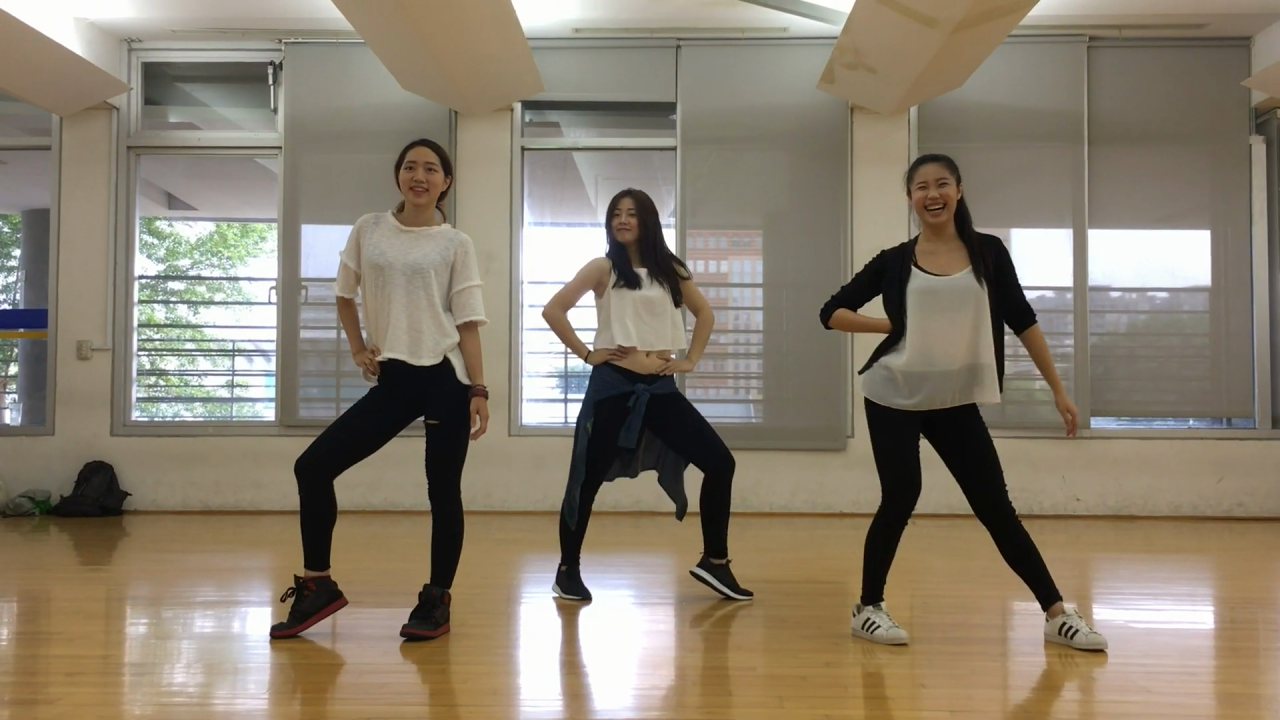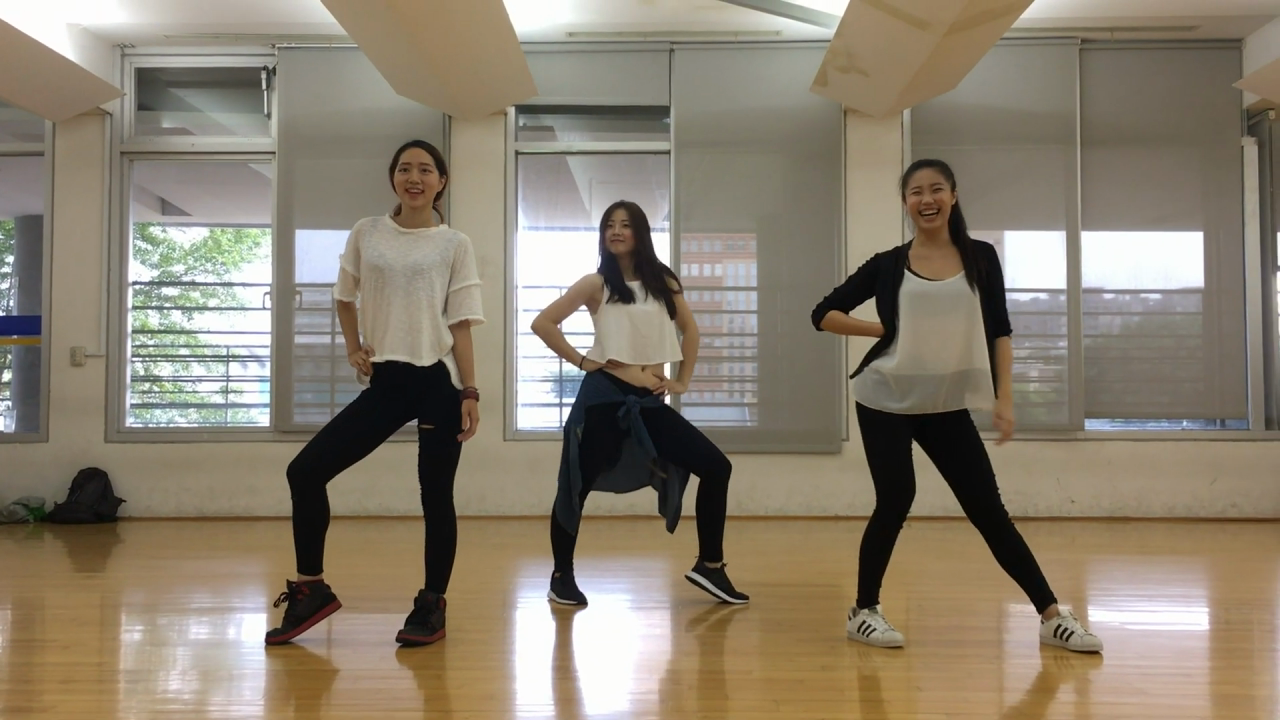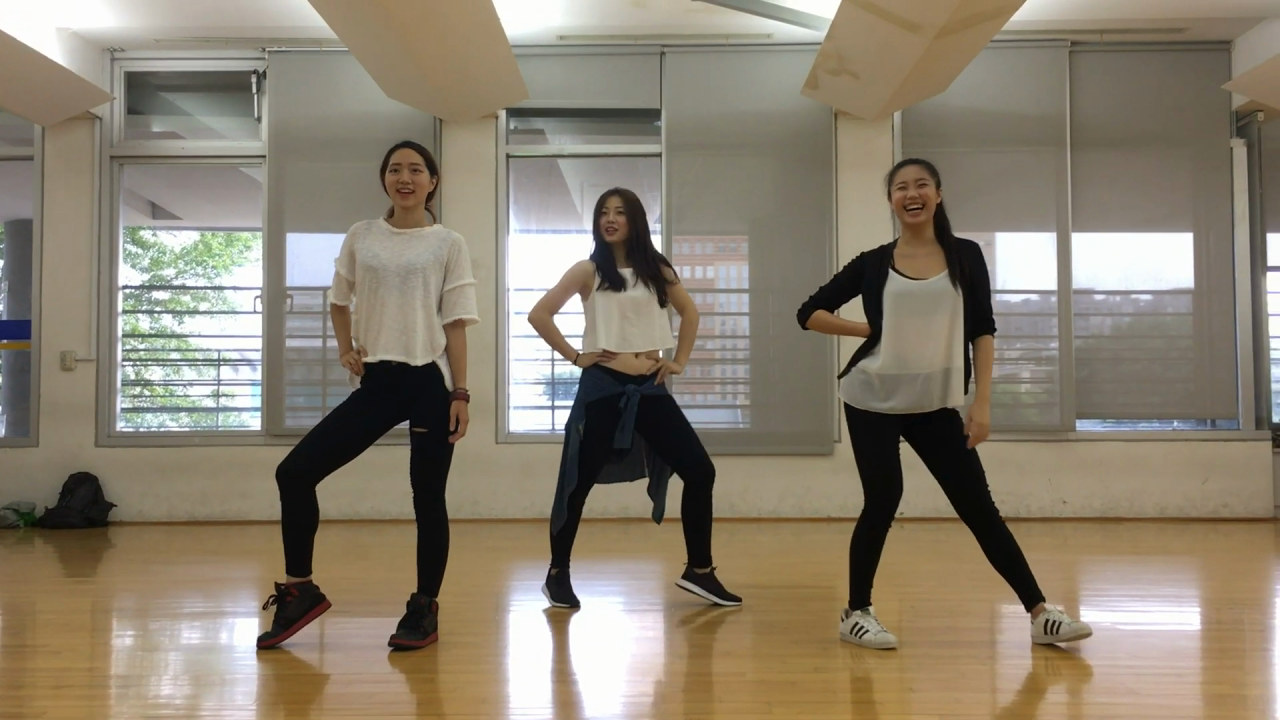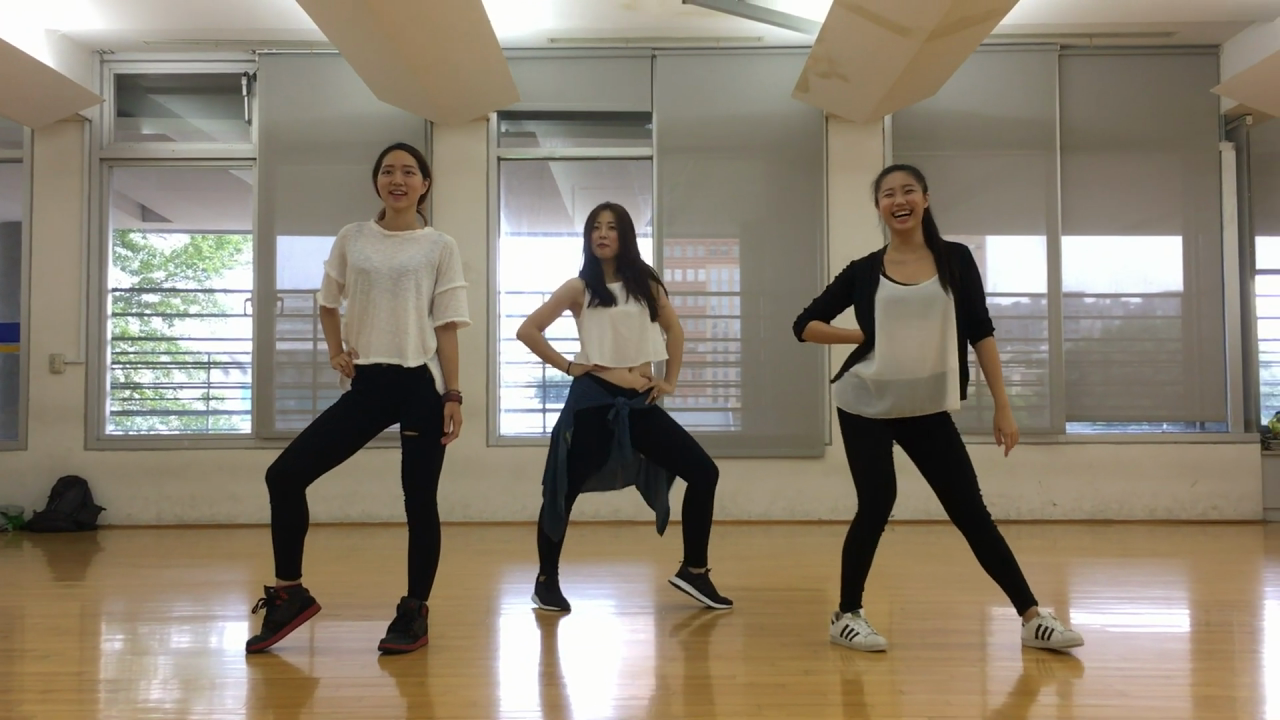
dt=0.3s
person 1, frame 1
left shoulder: (456, 244)
right shoulder: (367, 230)
left elbow: (467, 323)
right elbow: (345, 295)
left wrist: (478, 390)
right wrist: (357, 349)
left hip: (445, 378)
right hip: (392, 380)
left knee: (443, 489)
right knee: (313, 466)
left ankle: (437, 599)
right ankle: (318, 584)
person 1, frame 2
left shoulder: (455, 245)
right shoulder: (366, 234)
left elbow: (460, 324)
right elbow: (345, 299)
left wrist: (470, 392)
right wrist: (354, 351)
left hip: (438, 381)
right hip: (385, 382)
left knee: (436, 493)
right knee: (306, 469)
left ankle: (432, 604)
right ankle: (311, 588)
person 1, frame 3
left shoulder: (449, 244)
right shoulder: (361, 237)
left elbow: (454, 324)
right elbow: (340, 302)
left wrist: (460, 393)
right wrist: (346, 351)
left hip: (429, 382)
right hip: (376, 383)
left knee: (427, 495)
right knee: (295, 471)
left ankle: (425, 608)
right ankle: (300, 590)
person 1, frame 4
left shoulder: (441, 246)
right shoulder: (352, 238)
left elbow: (446, 326)
right elbow: (329, 303)
left wrist: (453, 395)
right wrist: (336, 353)
left hip: (421, 384)
right hip: (366, 385)
left knee: (419, 498)
right knee: (285, 473)
left ankle: (414, 611)
right ankle: (289, 592)
person 2, frame 1
left shoulder: (988, 252)
right shoulder: (894, 261)
left elbow: (1022, 320)
right elbow: (832, 312)
left wrist: (1058, 390)
right wrist: (890, 325)
left hip: (957, 402)
right hip: (894, 397)
left knee: (996, 506)
right knee: (900, 497)
left ankle: (1057, 614)
right ankle: (868, 607)
person 2, frame 2
left shoulder: (980, 258)
right shoulder: (887, 265)
left elbow: (999, 332)
right elbow: (824, 314)
left wrist: (1004, 397)
right wrist: (882, 329)
left hip: (948, 406)
right hip: (885, 401)
left knee: (988, 509)
right knee: (895, 500)
left ankle: (1052, 616)
right ankle: (864, 611)
person 2, frame 3
left shoulder: (965, 256)
right shoulder: (872, 263)
left elbow: (982, 331)
right elbow: (809, 312)
left wrist: (981, 400)
right wrist: (867, 329)
left hip: (936, 404)
right hip: (873, 400)
left knee: (978, 506)
right knee: (882, 500)
left ankle: (1041, 613)
right ankle: (856, 612)
person 2, frame 4
left shoulder: (955, 259)
right shoulder: (863, 271)
left elbow: (980, 332)
right elbow: (806, 326)
left wrist: (1002, 406)
right wrist: (861, 337)
left hip: (928, 408)
right hip: (866, 405)
left knee: (970, 510)
right knee: (876, 503)
left ankle: (1032, 617)
right ankle: (847, 615)
person 3, frame 1
left shoulder: (670, 269)
right shoulder: (603, 268)
left elbow: (704, 312)
right elbow: (553, 310)
left wrist: (690, 360)
right wrist: (586, 353)
left hip: (660, 387)
right hip: (614, 385)
left knee: (720, 463)
right knee: (588, 477)
left ankle: (714, 562)
right ankle: (568, 571)
person 3, frame 2
left shoulder: (663, 282)
right shoulder: (597, 283)
left elbow: (689, 330)
right elbow: (543, 323)
left wrist: (683, 379)
right wrist: (581, 361)
left hip: (651, 401)
right hip: (606, 395)
left knee: (715, 468)
right knee: (577, 484)
left ankle: (710, 567)
right ankle: (562, 576)
person 3, frame 3
left shoulder: (656, 269)
right shoulder: (588, 271)
left elbow: (690, 312)
right elbow: (539, 315)
left wrist: (680, 361)
right wrist: (576, 356)
left hip: (650, 389)
right hip: (604, 388)
left knee: (699, 472)
right knee: (577, 481)
left ankle: (699, 571)
right ankle: (558, 574)
person 3, frame 4
left shoulder: (647, 283)
right shoulder: (579, 287)
left elbow: (674, 329)
right elbow: (528, 331)
left wrist: (670, 380)
right wrist: (568, 366)
left hip: (641, 403)
right hip: (594, 399)
left knee: (703, 472)
right knee: (564, 489)
left ankle: (694, 572)
right ankle: (547, 581)
